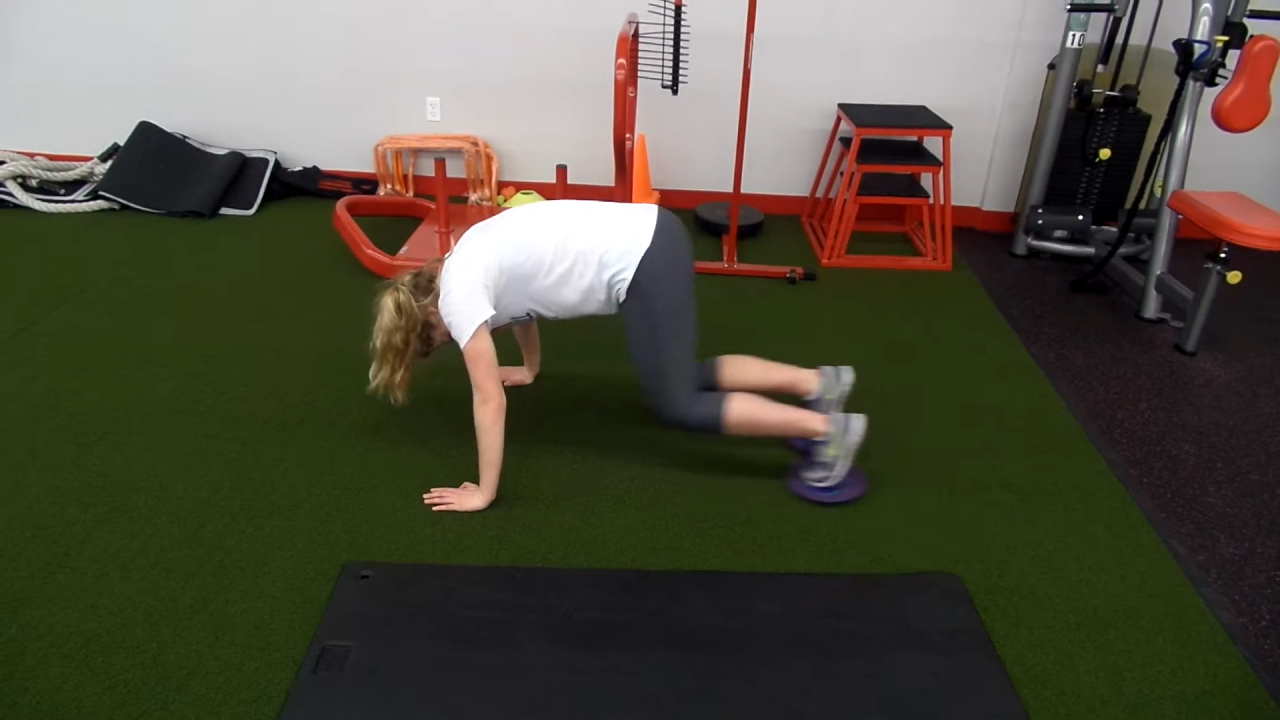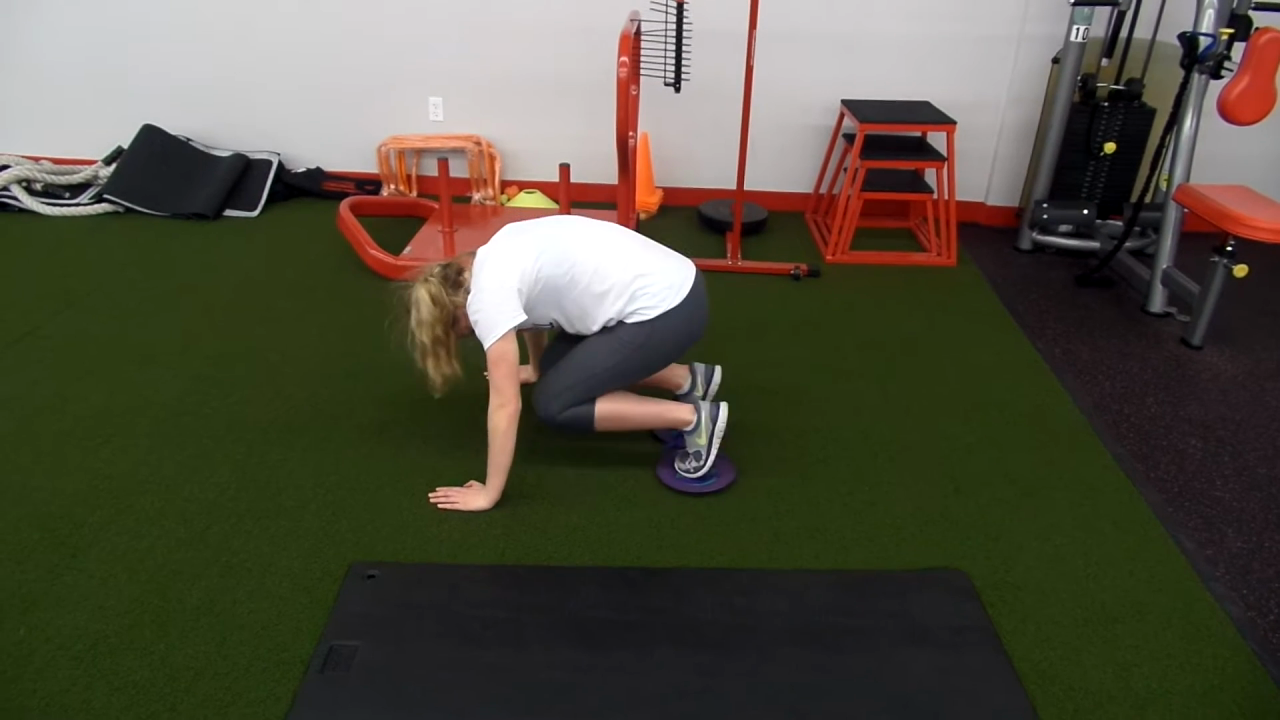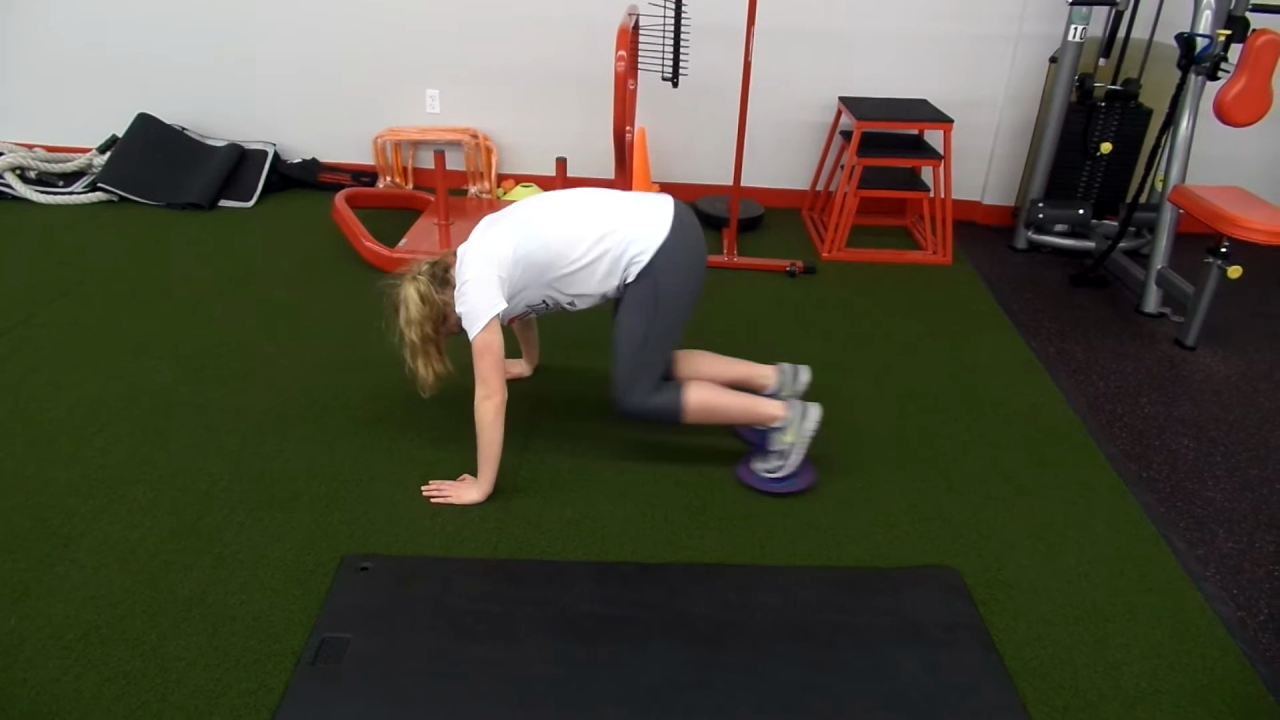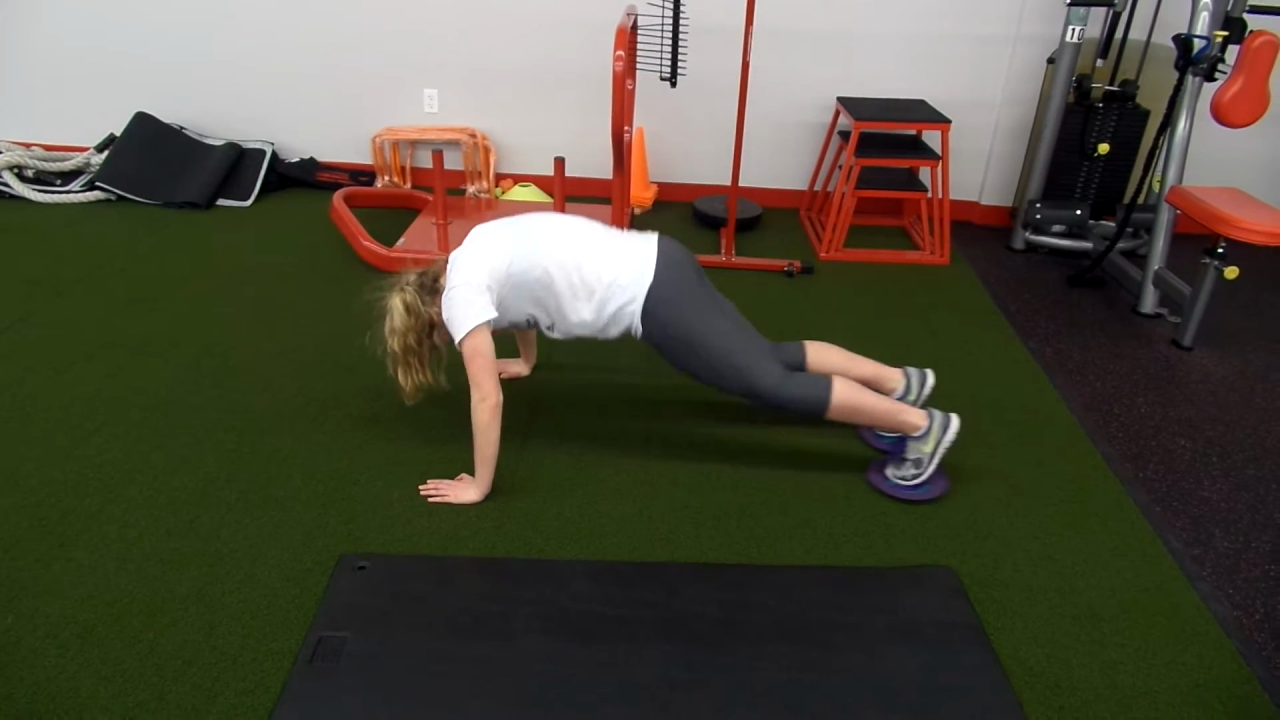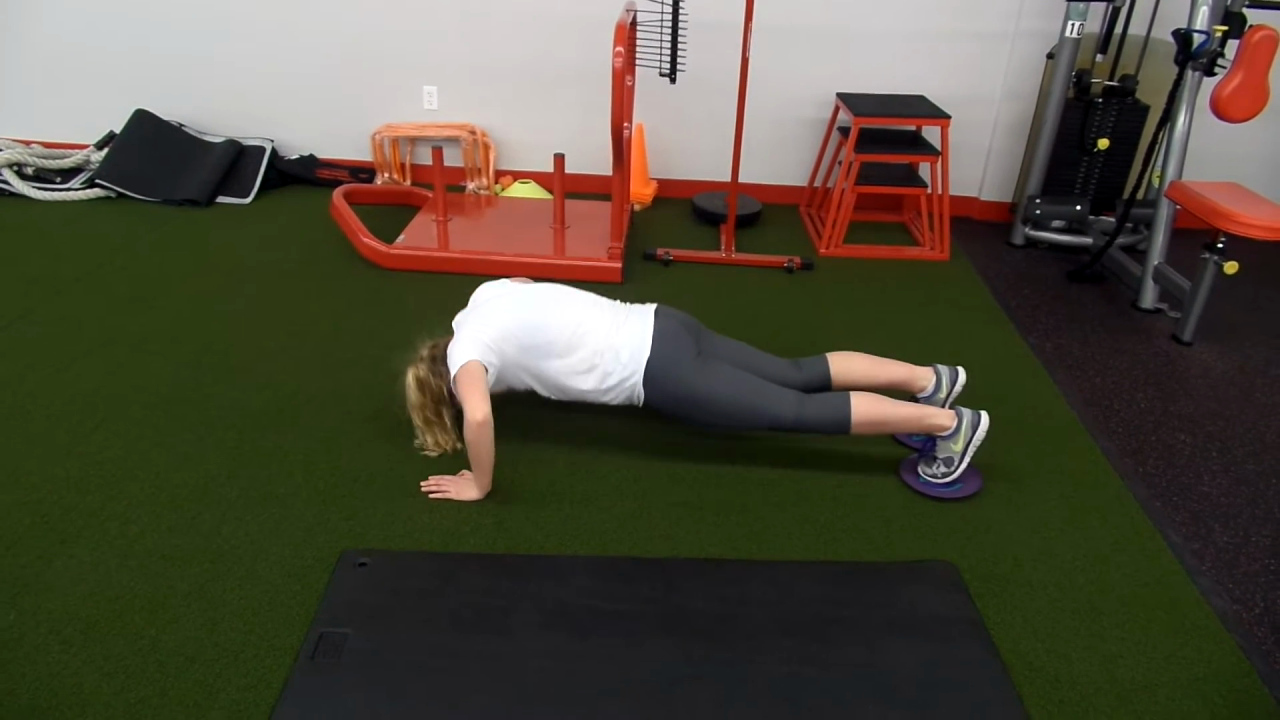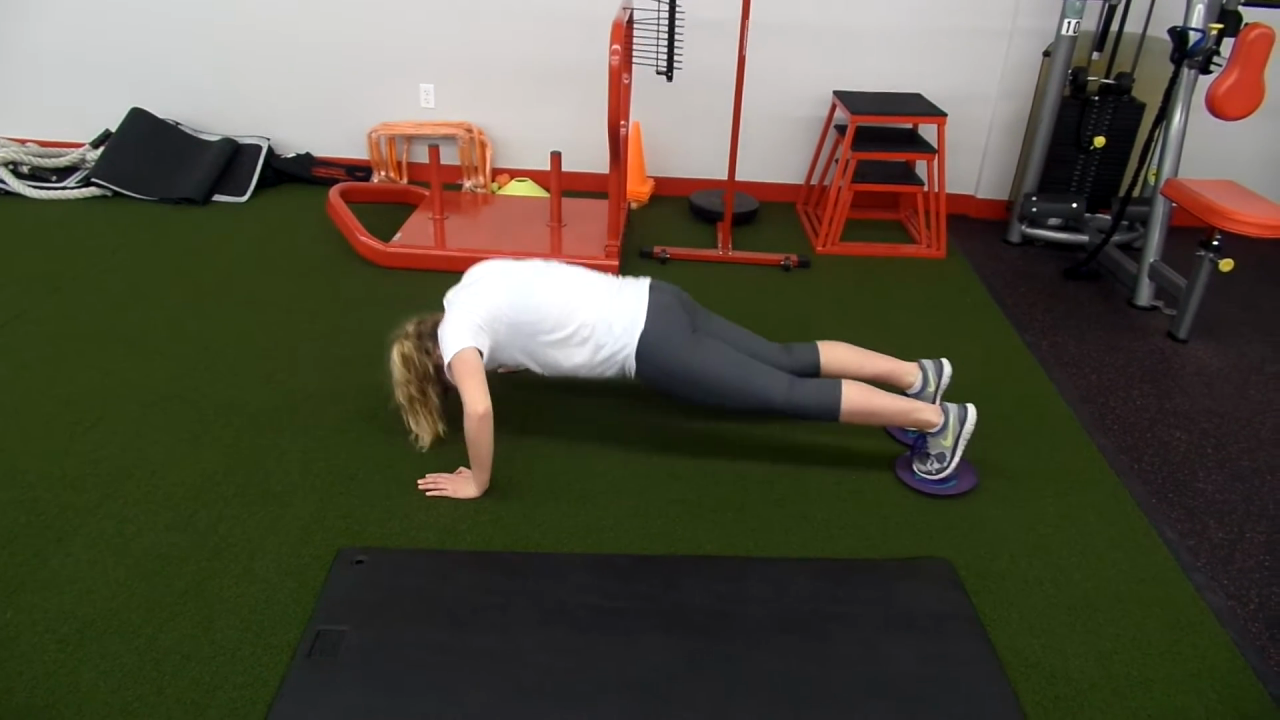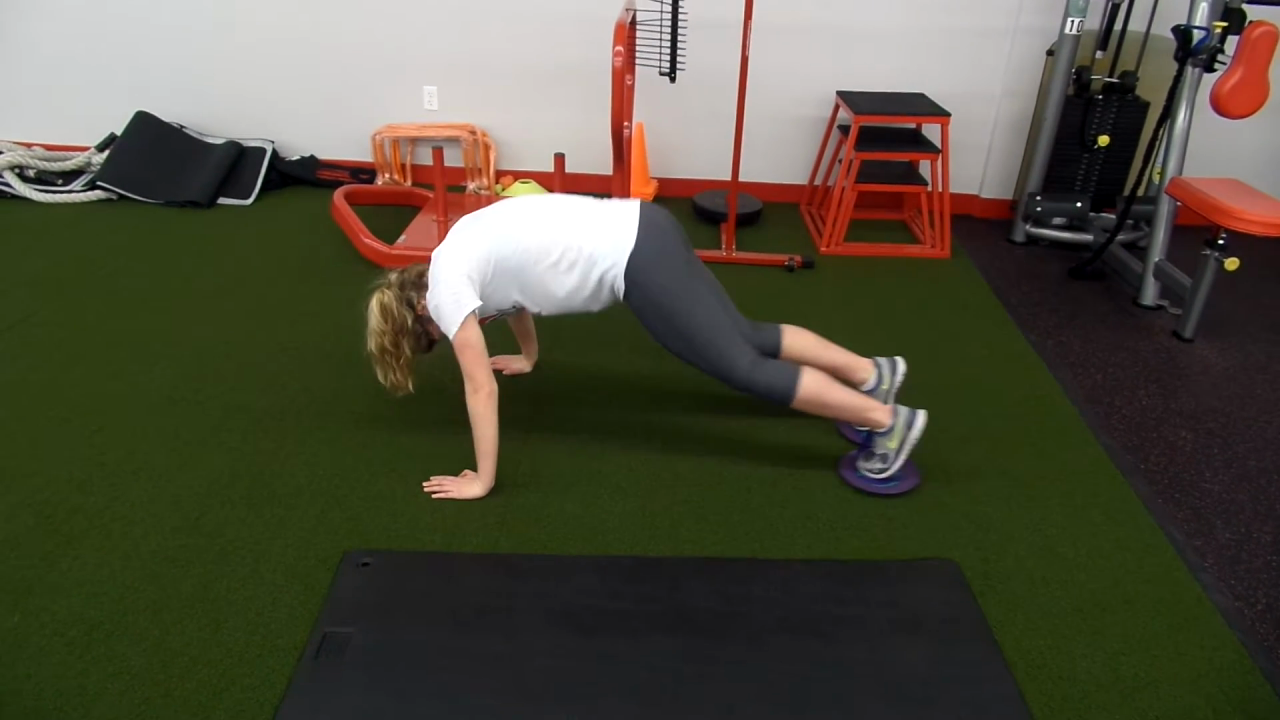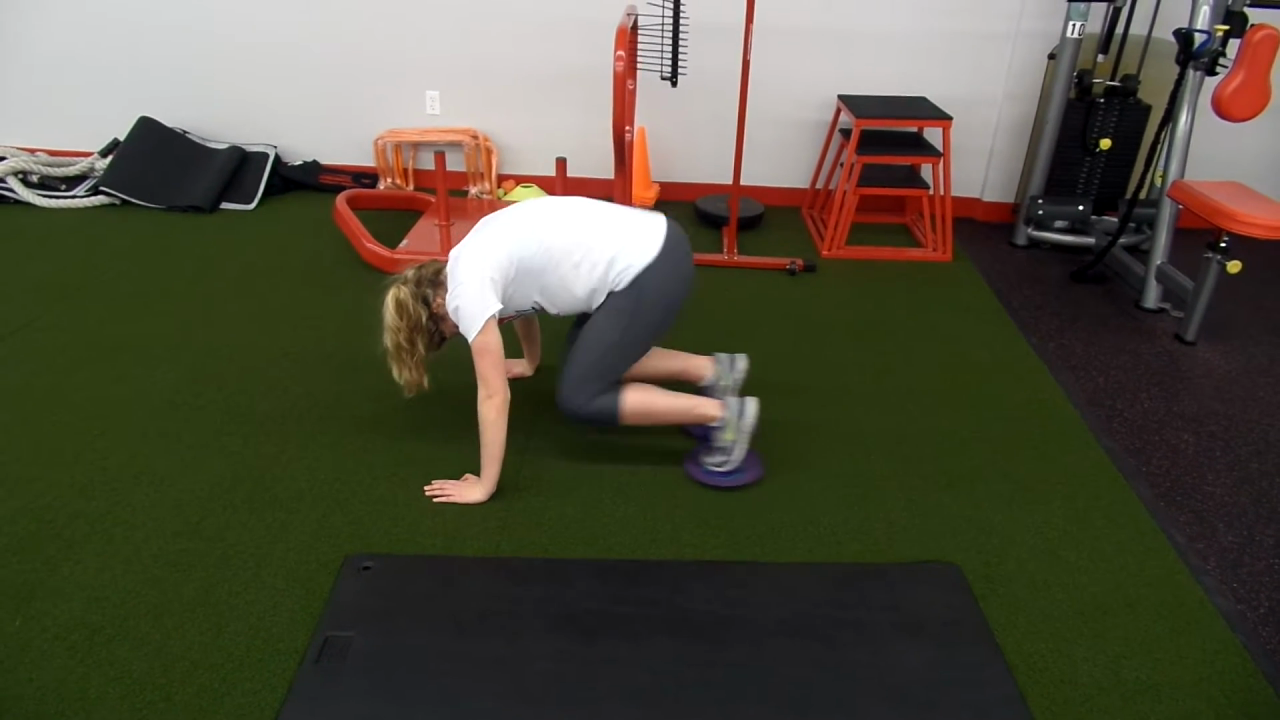
dt=0.4s
person 1, frame 1
left shoulder: (456, 297)
right shoulder: (465, 263)
left elbow: (489, 400)
left wrist: (484, 493)
right wrist: (531, 367)
left hip: (640, 262)
right hip: (651, 233)
left knee: (679, 406)
right knee: (687, 378)
left ankle: (825, 426)
right ankle: (817, 382)
person 1, frame 2
left shoulder: (487, 295)
right shoulder: (490, 259)
left elbow: (505, 404)
left wrist: (489, 494)
right wrist: (535, 367)
left hip: (669, 308)
right hip: (666, 280)
left knee: (553, 405)
right knee: (557, 366)
left ankle: (691, 417)
right ankle: (685, 379)
person 1, frame 3
left shoulder: (473, 286)
right shoulder: (480, 252)
left elbow: (491, 396)
left wrist: (480, 486)
right wrist: (527, 361)
left hip: (658, 253)
right hip: (664, 227)
left knee: (636, 398)
right knee: (645, 367)
left ankle: (781, 415)
right ankle: (771, 378)
person 1, frame 4
left shoulder: (460, 296)
right shoulder: (474, 254)
left elbow: (487, 400)
left wrist: (478, 487)
right wrist: (526, 360)
left hip: (649, 295)
right hip: (656, 260)
left knee: (766, 382)
right knee: (768, 356)
left ankle: (919, 424)
right ankle: (899, 382)
person 1, frame 5
left shoulder: (464, 350)
right shoulder: (484, 298)
left elbow: (478, 418)
left wrist: (478, 485)
left hip: (658, 371)
right hip: (660, 326)
left knee: (791, 409)
right knee: (795, 375)
left ankle: (947, 424)
right ankle: (931, 379)
person 1, frame 6
left shoulder: (457, 332)
right shoulder: (474, 281)
left elbow: (478, 409)
left wrist: (477, 483)
right wrist: (520, 350)
left hip: (650, 346)
right hip: (653, 303)
left knee: (785, 391)
right knee: (786, 359)
left ankle: (935, 419)
right ankle: (917, 375)
person 1, frame 7
left shoulder: (446, 290)
right shoulder: (460, 249)
left elbow: (482, 389)
left wrist: (483, 480)
right wrist: (528, 356)
left hip: (633, 261)
right hip: (643, 228)
left knee: (741, 366)
right knee: (748, 335)
left ankle: (887, 420)
right ankle: (873, 374)
person 1, frame 8
left shoulder: (465, 291)
right shoulder: (471, 260)
left elbow: (493, 395)
left wrist: (484, 486)
right wrist: (532, 360)
left hip: (653, 271)
right hip: (652, 241)
left knee: (579, 399)
right knee: (593, 365)
left ankle: (720, 413)
right ankle: (710, 371)
